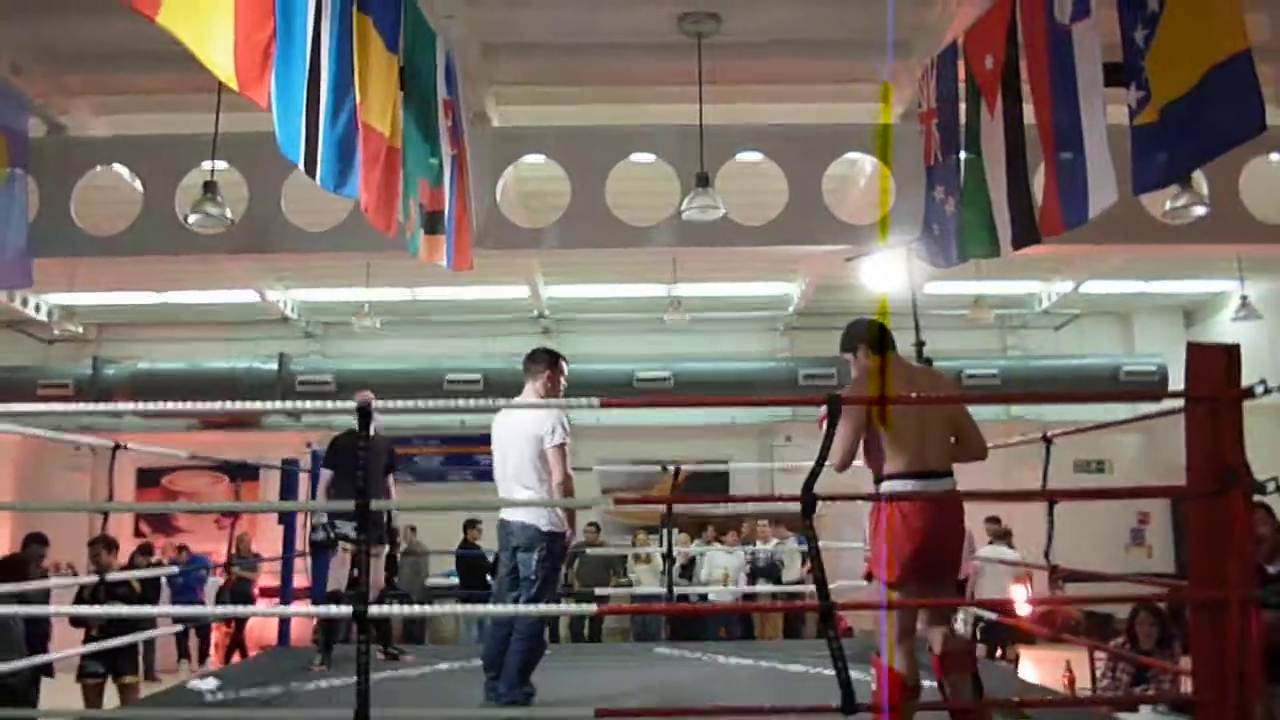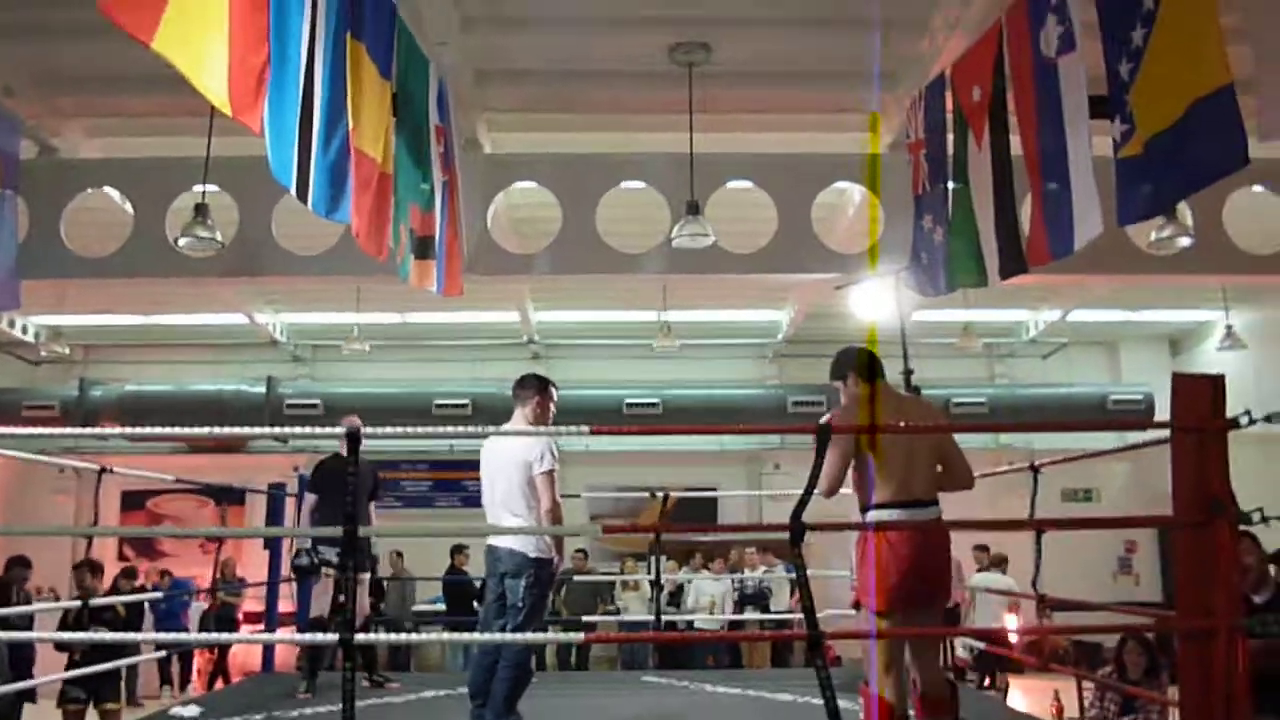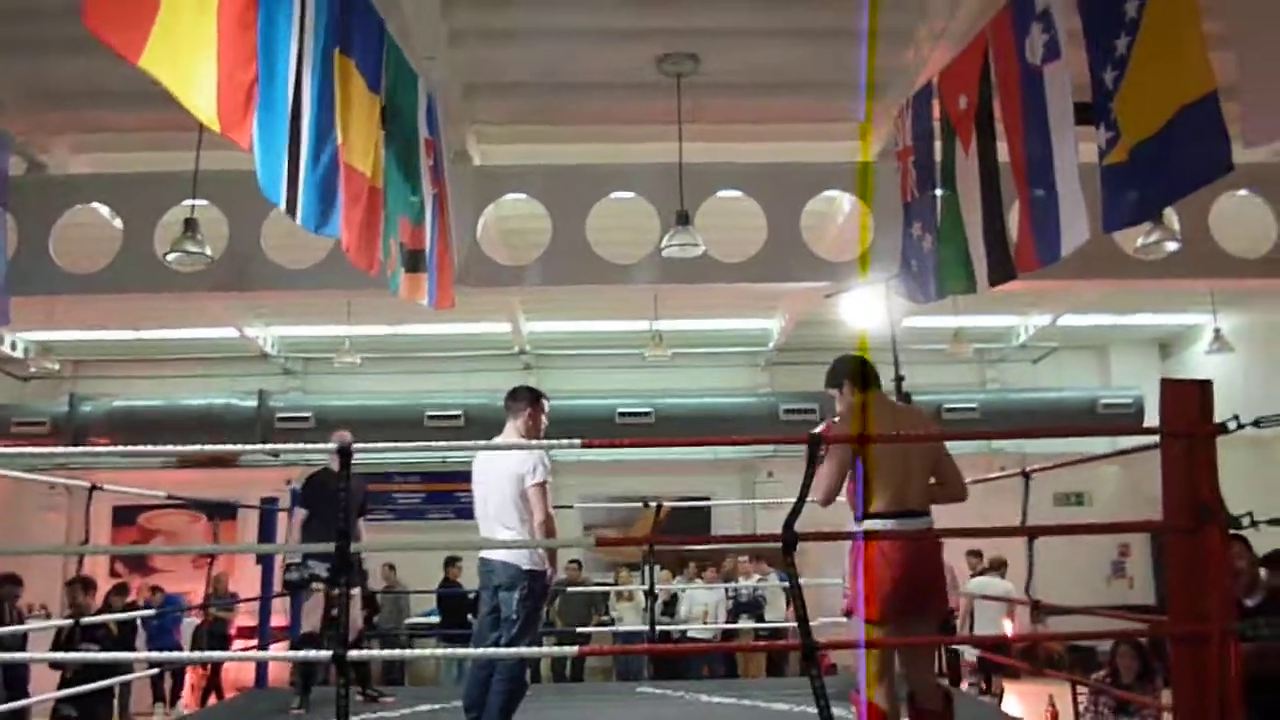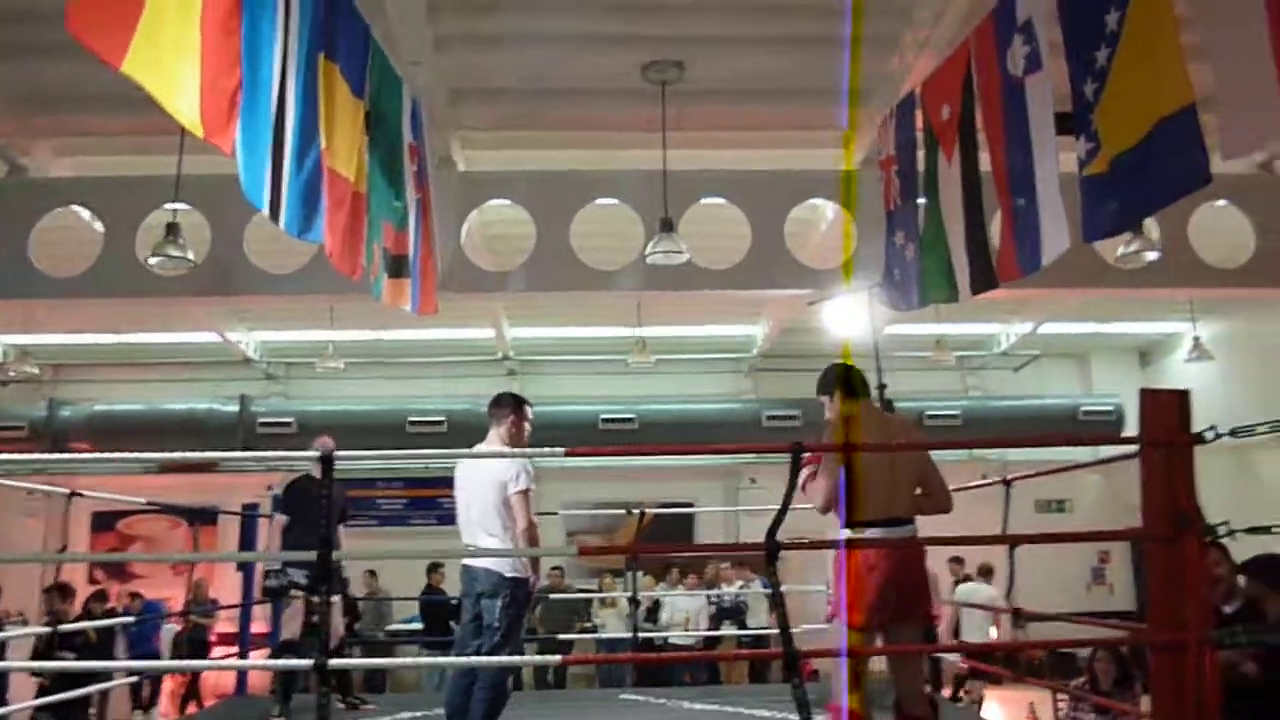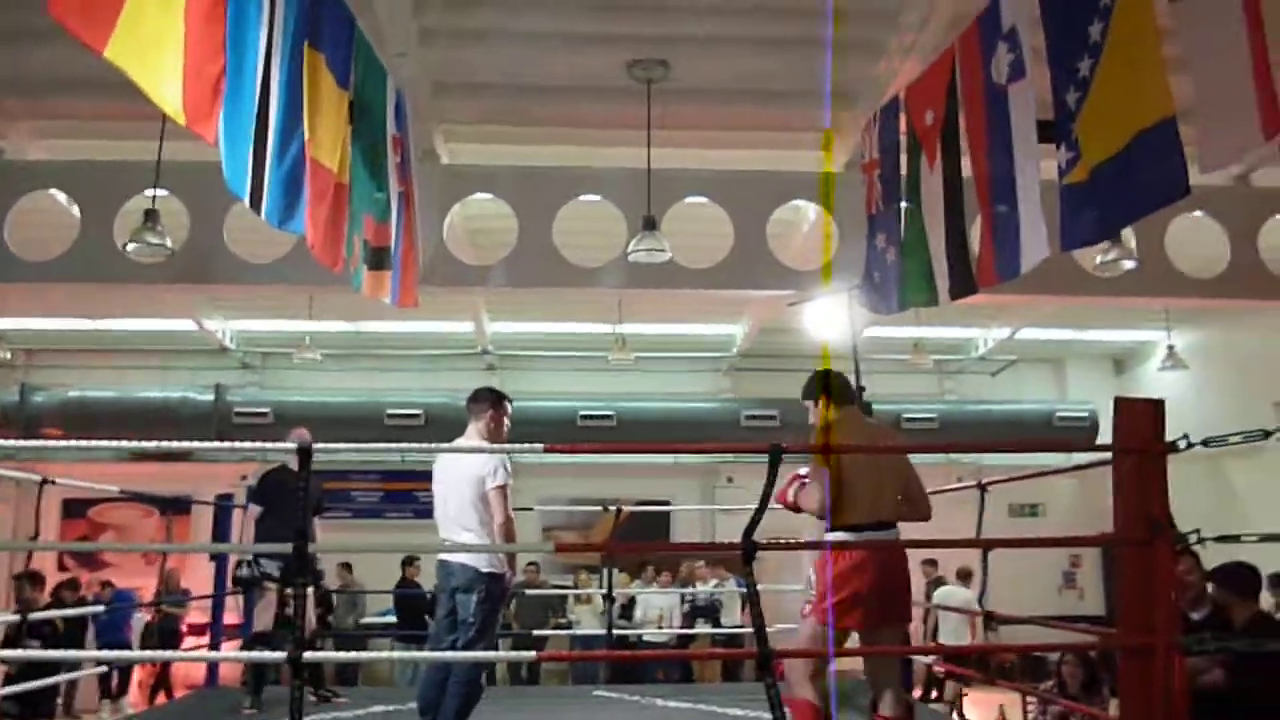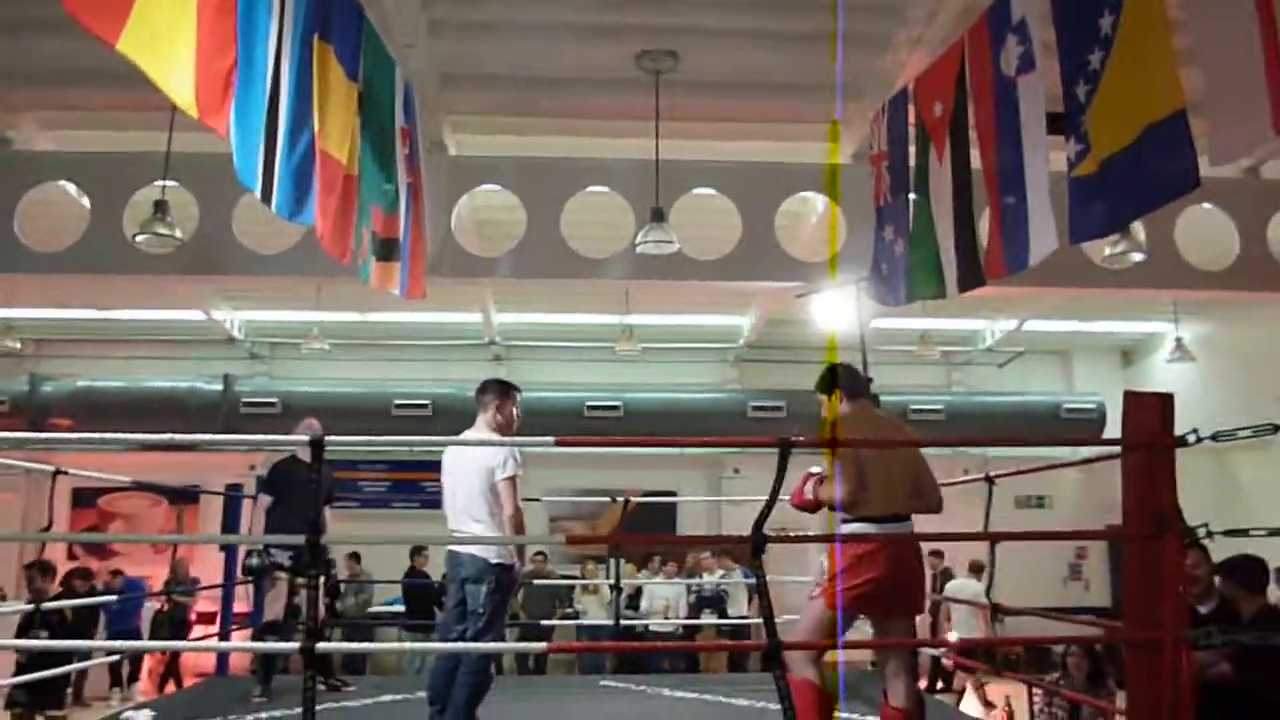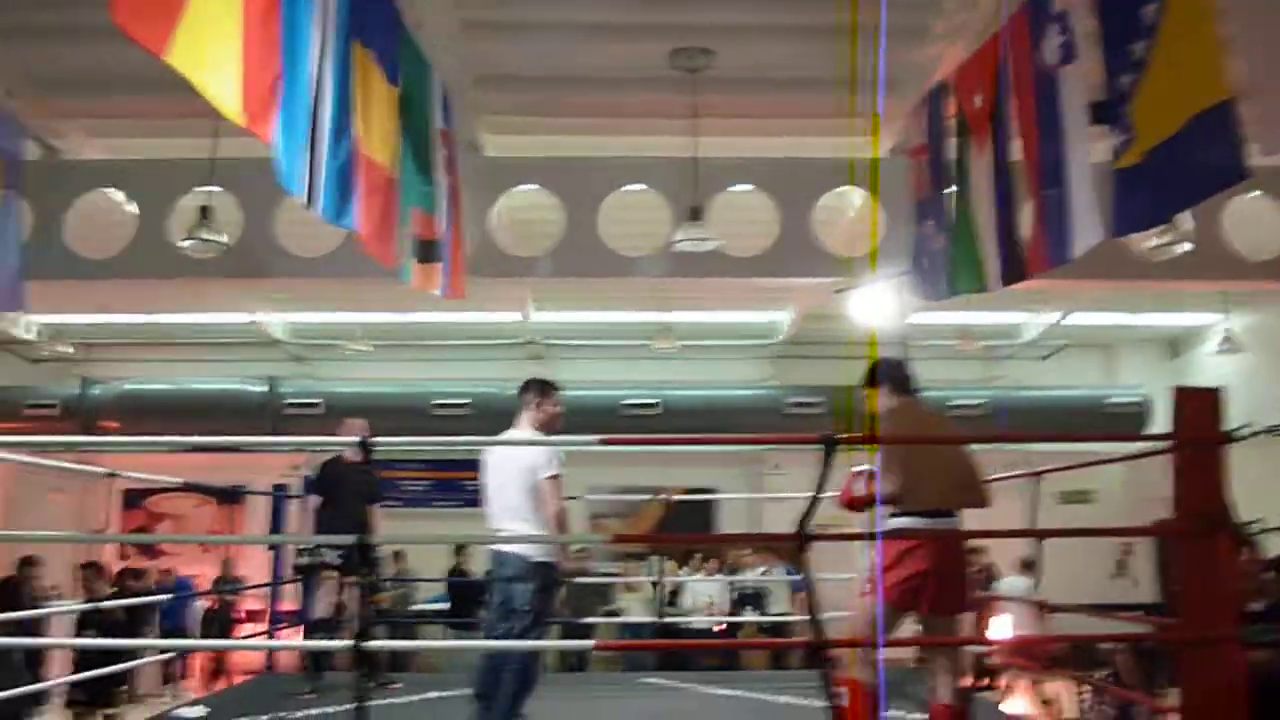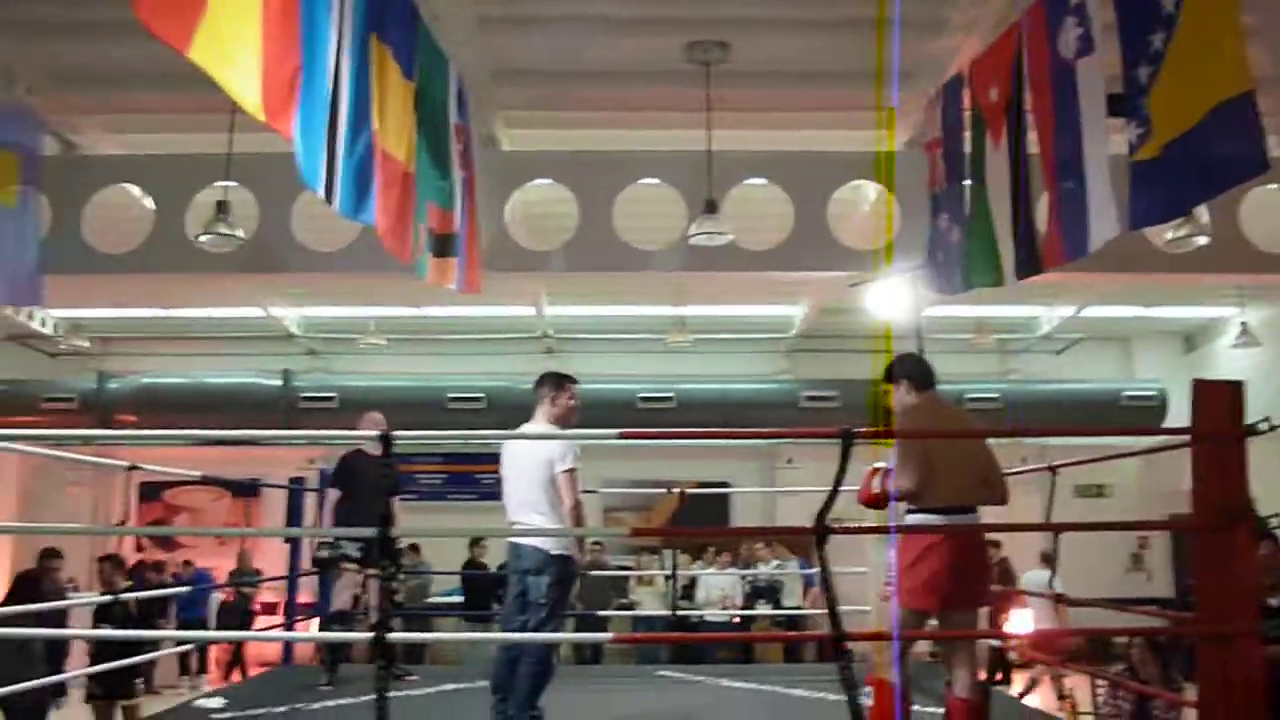
dt=0.1s
person 1, frame 1
left shoulder: (868, 384)
right shoulder: (938, 380)
left elbow: (839, 460)
right elbow: (977, 448)
left wrist: (838, 420)
left hip: (902, 509)
right hip: (946, 505)
left knee: (895, 635)
right knee: (939, 624)
person 1, frame 2
left shoulder: (855, 412)
right shoulder: (926, 410)
left elbow: (827, 486)
right elbow: (964, 477)
left wrist: (832, 446)
left hip: (888, 537)
right hip: (931, 533)
left knee: (884, 665)
right knee: (926, 660)
person 1, frame 3
left shoulder: (853, 420)
right shoulder: (920, 420)
left elbow: (824, 492)
right elbow: (956, 489)
left wrist: (822, 456)
left hip: (882, 545)
right hip: (923, 543)
left knee: (875, 673)
right knee: (921, 669)
person 1, frame 4
left shoulder: (842, 429)
right shoulder: (906, 431)
left elbow: (823, 501)
right elbow: (942, 501)
left wrist: (810, 477)
left hip: (866, 555)
right hip: (907, 551)
left knee: (848, 677)
right knee: (909, 677)
person 1, frame 5
left shoulder: (830, 433)
right shoulder: (890, 439)
left elbow: (823, 502)
right elbow: (921, 509)
left wrist: (797, 493)
left hip: (849, 558)
right hip: (889, 556)
left knee: (800, 670)
right knee: (887, 679)
person 1, frame 6
left shoulder: (844, 425)
right shoulder: (901, 431)
left elbow: (844, 493)
right elbow: (932, 500)
left wrist: (815, 489)
left hip: (862, 548)
right hip: (903, 548)
left knee: (800, 652)
right knee: (896, 669)
person 1, frame 7
left shoulder: (892, 419)
right shoulder: (944, 426)
left elbow: (893, 485)
right elbow: (978, 496)
left wrist: (864, 488)
left hip: (909, 544)
right hip: (948, 544)
left knee: (859, 656)
right knee: (944, 665)
person 1, frame 8
left shoulder: (910, 415)
right shoulder: (967, 422)
left elbow: (909, 482)
right elbow: (998, 492)
left wrist: (881, 485)
left hip: (928, 540)
right hip: (968, 539)
right knee: (961, 659)
person 2, frame 1
left shoulder: (501, 417)
right shoulder: (550, 416)
right elbow: (560, 480)
right wrist: (571, 523)
left hip: (508, 522)
right hip: (541, 525)
left knee: (504, 608)
right knee: (530, 615)
left ankle: (495, 689)
right ankle: (512, 693)
person 2, frame 2
left shoulder: (490, 443)
right shoulder: (538, 443)
right elbow: (549, 506)
right wrist: (558, 550)
left hip: (496, 548)
right hip: (529, 552)
left knee: (491, 635)
right knee: (517, 641)
person 2, frame 3
left shoulder: (482, 455)
right shoulder: (531, 454)
right elbow: (542, 518)
right wrist: (551, 563)
left hip: (489, 561)
right hip: (523, 564)
left knee: (485, 647)
right knee: (512, 652)
person 2, frame 4
left shoulder: (465, 463)
right shoulder: (514, 462)
right elbow: (524, 526)
right wrist: (534, 570)
left hip: (472, 567)
right hip: (506, 571)
left knee: (467, 654)
right knee: (495, 659)
person 2, frame 5
left shoulder: (443, 457)
right shoulder: (492, 458)
right elbow: (501, 521)
right wrist: (510, 566)
left hip: (448, 562)
right hip: (481, 567)
left knee: (441, 649)
right knee: (469, 655)
person 2, frame 6
left shoulder: (452, 448)
right shoulder: (501, 449)
right elbow: (511, 513)
right wrist: (520, 556)
left hip: (457, 553)
right hip: (491, 558)
left knee: (451, 639)
right knee: (478, 645)
person 2, frame 7
left shoulder: (494, 448)
right shoulder: (543, 448)
right elbow: (554, 511)
right wrist: (562, 553)
left hip: (501, 551)
right hip: (534, 555)
left knee: (497, 636)
right knee: (523, 642)
person 2, frame 8
left shoulder: (512, 441)
right shoulder: (559, 442)
right elbow: (570, 504)
right wrist: (579, 546)
left hip: (518, 545)
right hip: (552, 549)
left knee: (514, 628)
right knee: (540, 635)
person 3, frame 1
left shoulder: (385, 445)
right shoulder: (341, 442)
right elbow: (324, 482)
left wrist: (393, 521)
right wrist: (319, 519)
left hip: (375, 521)
right hip: (344, 519)
left knee: (377, 586)
right knee: (337, 585)
left ankle: (385, 645)
right ankle: (324, 649)
person 3, frame 2
left shoulder: (369, 471)
right shoulder: (326, 466)
right elbow: (308, 507)
left wrist: (372, 547)
right wrist: (303, 545)
left hip: (358, 546)
right hip: (328, 544)
left knee: (362, 612)
right knee: (320, 611)
left ankle: (370, 672)
right ankle: (309, 676)
person 3, frame 3
left shoulder: (358, 486)
right shoulder: (316, 480)
right elbow: (297, 520)
left wrist: (363, 563)
right wrist: (293, 559)
left hip: (347, 561)
right hip: (317, 559)
left knee: (355, 627)
right knee: (312, 626)
left ankle: (364, 686)
right ankle: (302, 692)
person 3, frame 4
left shoulder: (338, 493)
right shoulder: (297, 487)
right elbow: (278, 527)
left wrist: (342, 571)
right wrist: (272, 567)
left hip: (327, 569)
right hip: (298, 566)
left knee: (336, 633)
right knee: (291, 634)
person 3, frame 5
left shoulder: (313, 485)
right shoulder: (271, 478)
right elbow: (251, 517)
left wrist: (316, 563)
right wrist: (245, 557)
left hip: (300, 561)
right hip: (271, 558)
left knee: (308, 625)
right knee: (263, 626)
right ankle: (254, 691)
person 3, frame 6
left shoulder: (324, 474)
right shoulder: (281, 468)
right elbow: (262, 507)
left wrist: (327, 552)
right wrist: (257, 547)
right hip: (281, 548)
left knee: (317, 615)
right knee: (274, 614)
left ankle: (326, 675)
right ankle: (263, 680)
person 3, frame 7
left shoulder: (370, 474)
right shoulder: (330, 468)
right elbow: (313, 507)
left wrist: (374, 552)
left hip: (359, 549)
right hip: (330, 547)
left knee: (360, 613)
right knee: (324, 612)
left ankle: (371, 670)
right ankle: (314, 675)
person 3, frame 8
left shoulder: (390, 467)
right shoulder: (349, 461)
right elbow: (331, 501)
left wrist: (395, 543)
left hip: (378, 543)
right hip: (350, 540)
left knee: (379, 606)
right knee: (342, 602)
left ankle: (388, 663)
